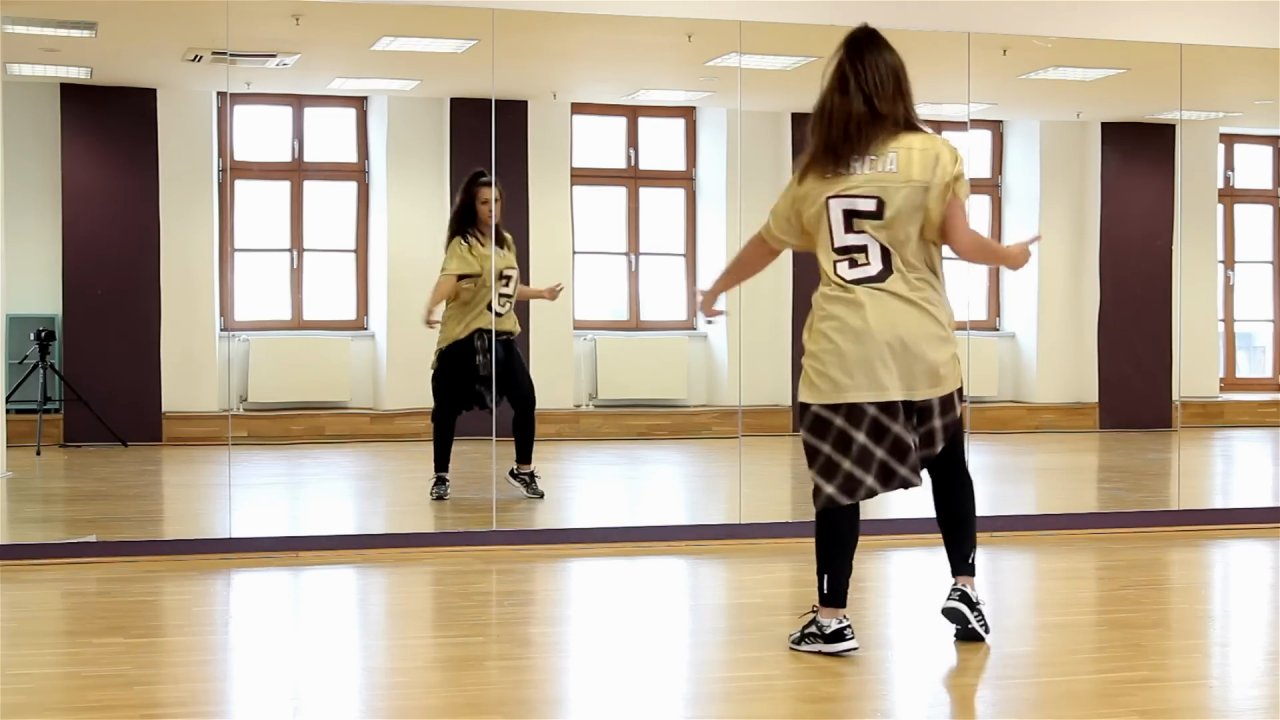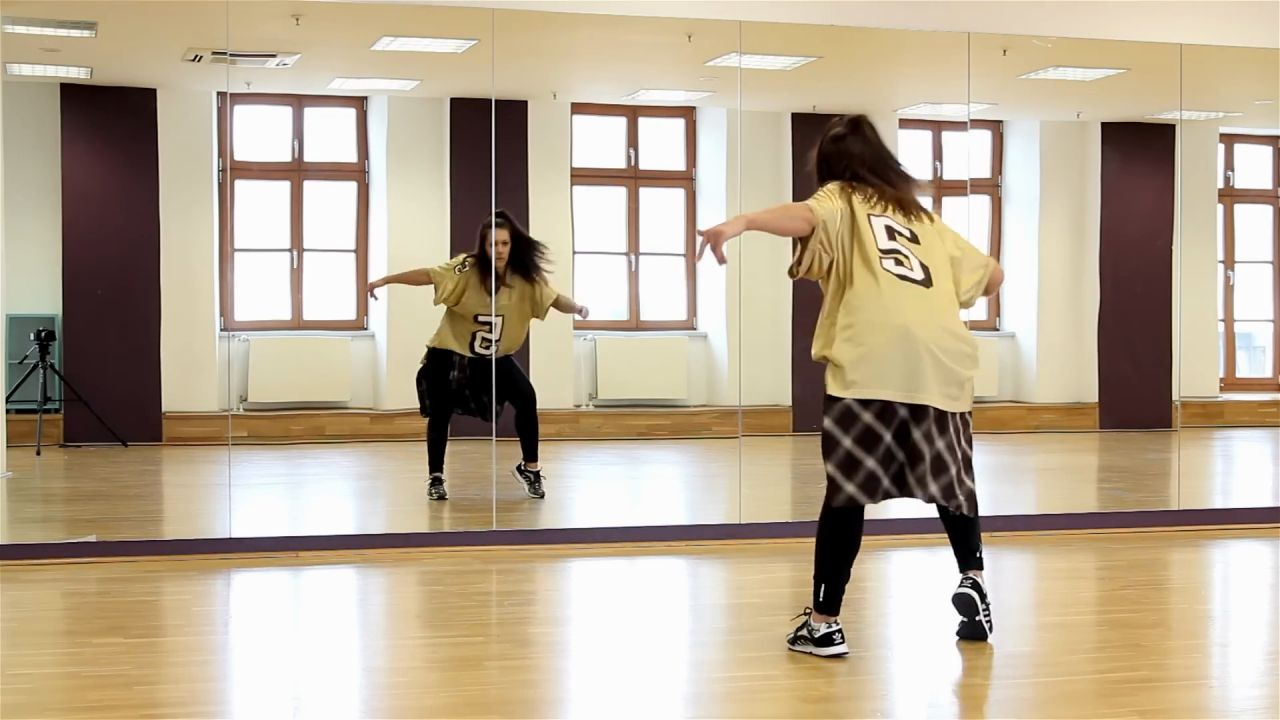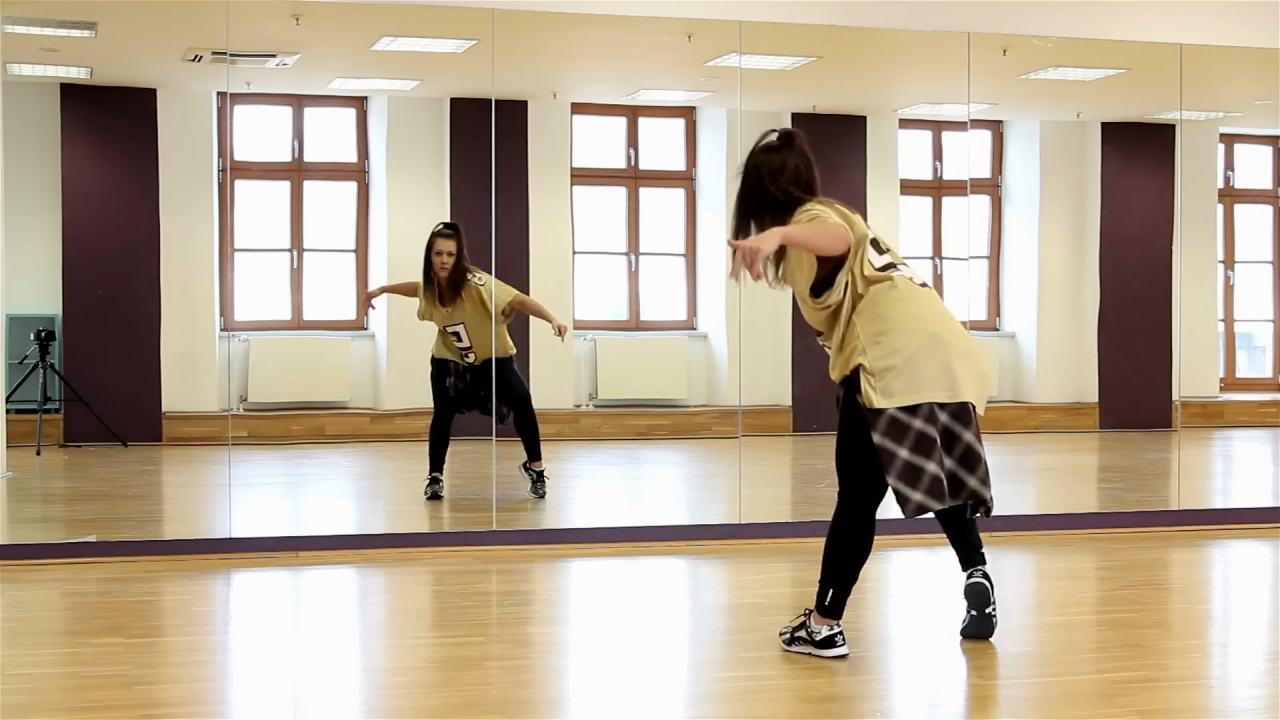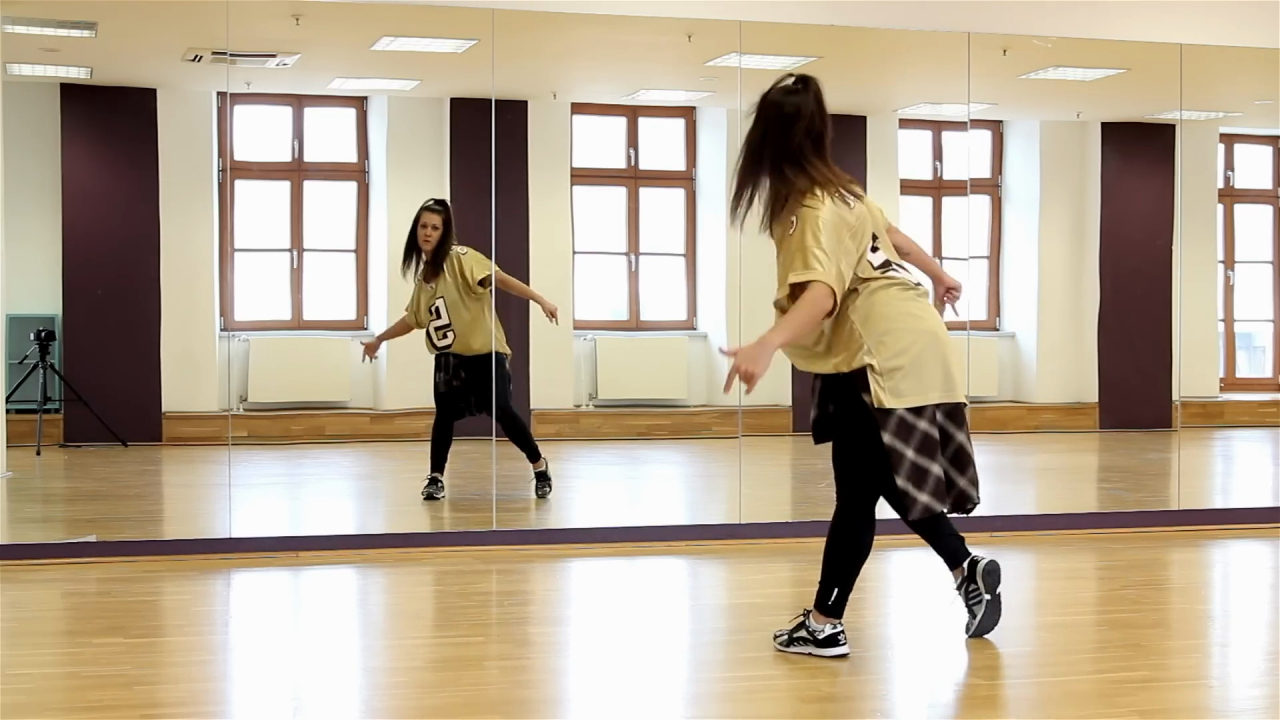
dt=0.4s
person 1, frame 1
left shoulder: (817, 168)
right shoulder: (928, 152)
left elbow: (768, 243)
right elbow: (956, 237)
left wrist: (716, 288)
right wrist: (1007, 256)
left hip: (841, 351)
right hip: (919, 347)
left knee: (836, 484)
right knee: (948, 464)
left ankle: (831, 619)
right ankle: (964, 587)
person 1, frame 2
left shoulder: (840, 200)
right shoulder: (926, 220)
left elbow: (805, 218)
right elbow: (992, 278)
left wrist: (742, 220)
left hip: (874, 352)
right hip: (944, 355)
left knee: (847, 490)
right knee: (953, 477)
left ankle: (823, 623)
right ankle: (972, 579)
person 1, frame 3
left shoulder: (809, 221)
right shoulder: (834, 216)
left elbow: (838, 238)
left wrist: (778, 234)
left hip: (896, 359)
right hip: (948, 351)
left knee: (859, 496)
right knee: (946, 478)
left ankle: (824, 625)
right ankle: (977, 574)
person 1, frame 4
left shoulder: (812, 211)
right shoulder: (837, 191)
left elbow: (822, 293)
right elbow: (891, 234)
left wrist: (766, 345)
left hip: (886, 357)
right hip: (915, 346)
left knee: (857, 495)
right knee: (901, 484)
left ankle: (824, 624)
right ankle: (968, 570)
person 2, frame 1
left shoulder: (505, 241)
right shoulder: (462, 244)
right elbow: (449, 279)
left wrist: (541, 293)
right wrist: (432, 306)
left hip: (502, 336)
right hip: (465, 337)
left knee: (526, 400)
right knee: (449, 407)
left ankle: (523, 470)
right ankle: (441, 477)
person 2, frame 2
left shoulder: (527, 277)
right shoulder: (466, 268)
left elbow: (554, 300)
right elbow: (427, 275)
left wrist: (575, 308)
right wrist: (384, 280)
left hip: (496, 355)
right hip: (450, 350)
left knee: (526, 400)
right knee: (440, 411)
left ankle: (530, 469)
right ankle: (436, 477)
person 2, frame 3
left shoulder: (477, 283)
right shoulder: (432, 285)
left elbow: (518, 300)
left wrist: (553, 320)
right wrist: (381, 289)
left hip: (493, 357)
right hip: (450, 359)
left knee: (521, 401)
right knee: (443, 413)
left ankle: (535, 467)
right ankle: (435, 477)
person 2, frame 4
left shoulder: (459, 258)
right shoulder: (423, 274)
left elbow: (500, 278)
right elbow: (413, 319)
left wrist: (541, 300)
right wrist: (379, 339)
left hip: (484, 351)
right hip: (448, 356)
left knee: (503, 411)
right knee: (444, 414)
left ankle: (539, 466)
right ankle: (436, 478)
